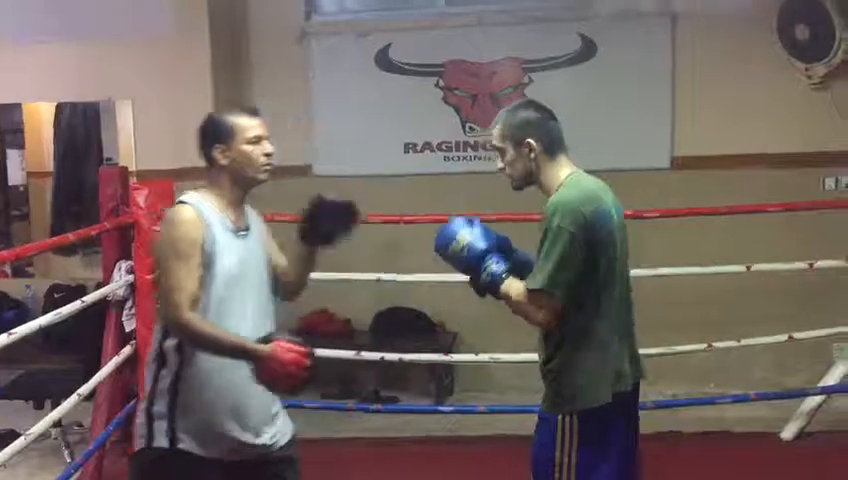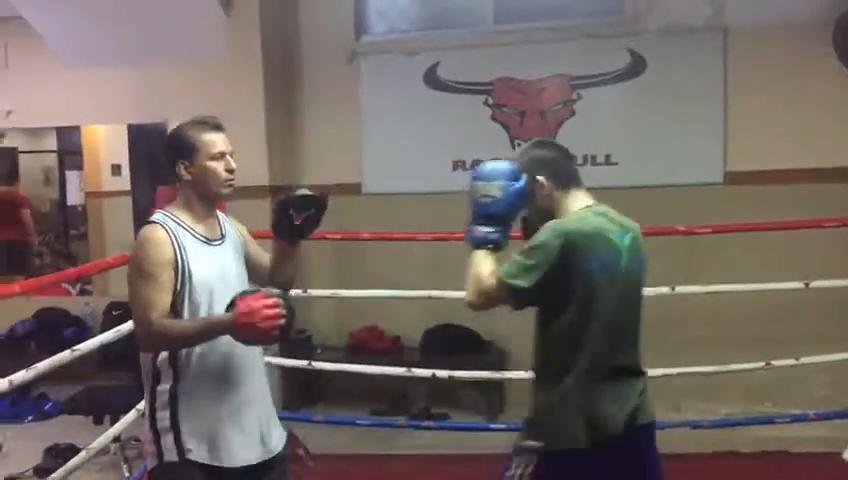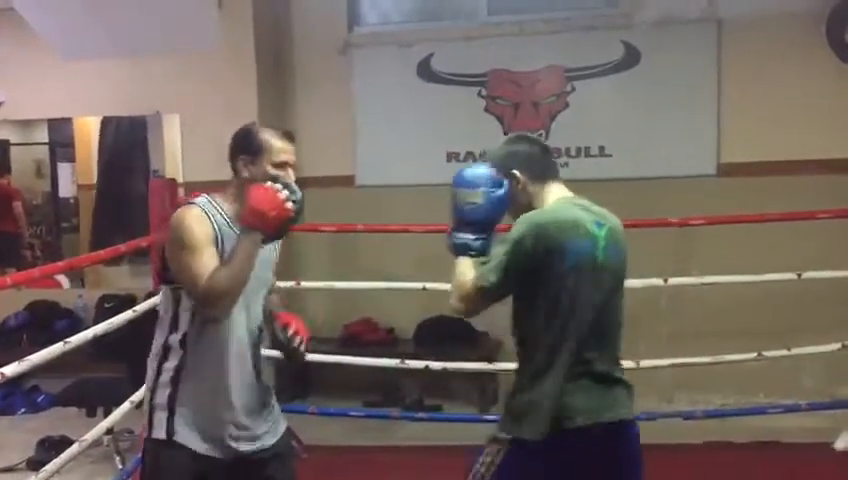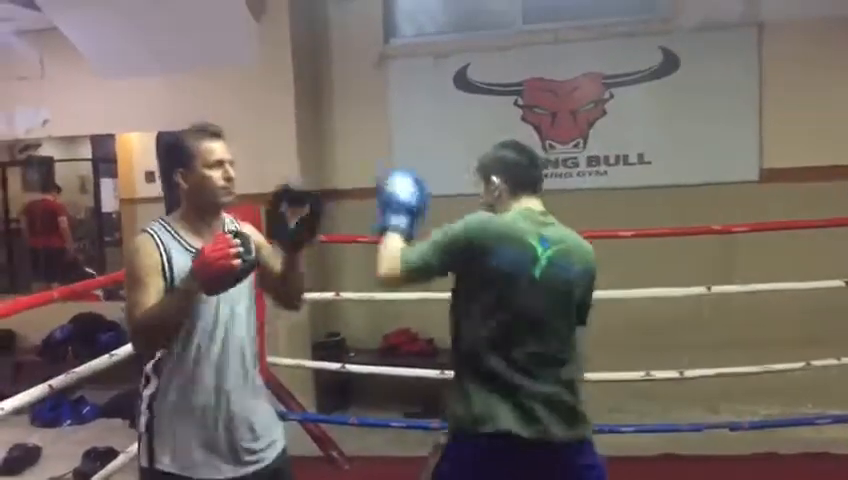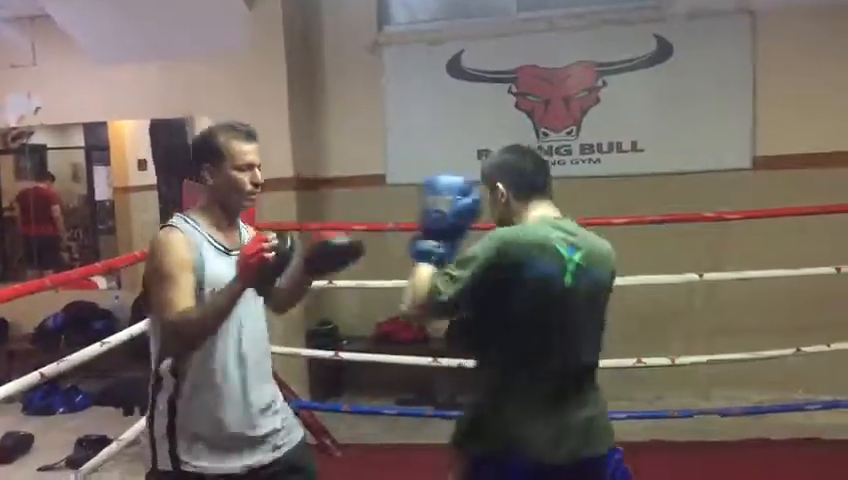
dt=1s
person 1, frame 1
left shoulder: (253, 221)
right shoulder: (186, 220)
left elbow: (287, 287)
right elbow: (179, 317)
left wrist: (312, 244)
right wrist: (258, 353)
right hip: (184, 422)
person 1, frame 2
left shoulder: (232, 229)
right shoulder: (158, 239)
left elbow: (278, 281)
right elbow: (149, 332)
left wrist: (290, 241)
right wrist: (227, 322)
right hip: (190, 430)
person 1, frame 3
left shoulder: (267, 226)
right shoulder: (193, 221)
right elbow: (215, 303)
left wrist: (280, 318)
right wrist: (254, 233)
left hip: (250, 407)
right hip: (187, 414)
person 1, frame 4
left shoulder: (241, 233)
right shoulder: (150, 246)
left elbow: (291, 300)
right elbow: (143, 338)
left wrist: (294, 246)
right wrist: (196, 280)
right hip: (179, 438)
person 1, frame 5
left shoulder: (247, 235)
right shoulder: (176, 242)
left elbow: (278, 301)
right elbow: (179, 335)
left wrist: (311, 266)
right wrist: (241, 279)
left hip: (263, 423)
right hip: (193, 437)
person 2, frame 1
left shoulder: (567, 206)
right shoulder: (594, 190)
left elbow: (541, 310)
left wrist: (488, 268)
right wrist: (514, 261)
left hip: (583, 386)
right hip: (614, 375)
person 2, frame 2
left shoulder: (562, 235)
right shoulder: (628, 232)
left elbow: (480, 296)
left wrist: (486, 226)
left hip: (568, 425)
right hip: (631, 418)
person 2, frame 3
left shoulder: (537, 227)
right shoulder: (609, 224)
left elbow: (464, 302)
left wrist: (468, 233)
left hip: (548, 417)
right hip: (611, 413)
person 2, frame 4
left shoulder: (481, 232)
right shoulder: (579, 252)
left elbow: (389, 272)
left wrist: (395, 219)
left hip: (488, 427)
right hip: (562, 426)
person 2, frame 5
left shoulder: (502, 248)
right shoulder: (600, 252)
left elbow: (416, 308)
left wrist: (432, 241)
left hip: (510, 444)
right hip: (587, 439)
